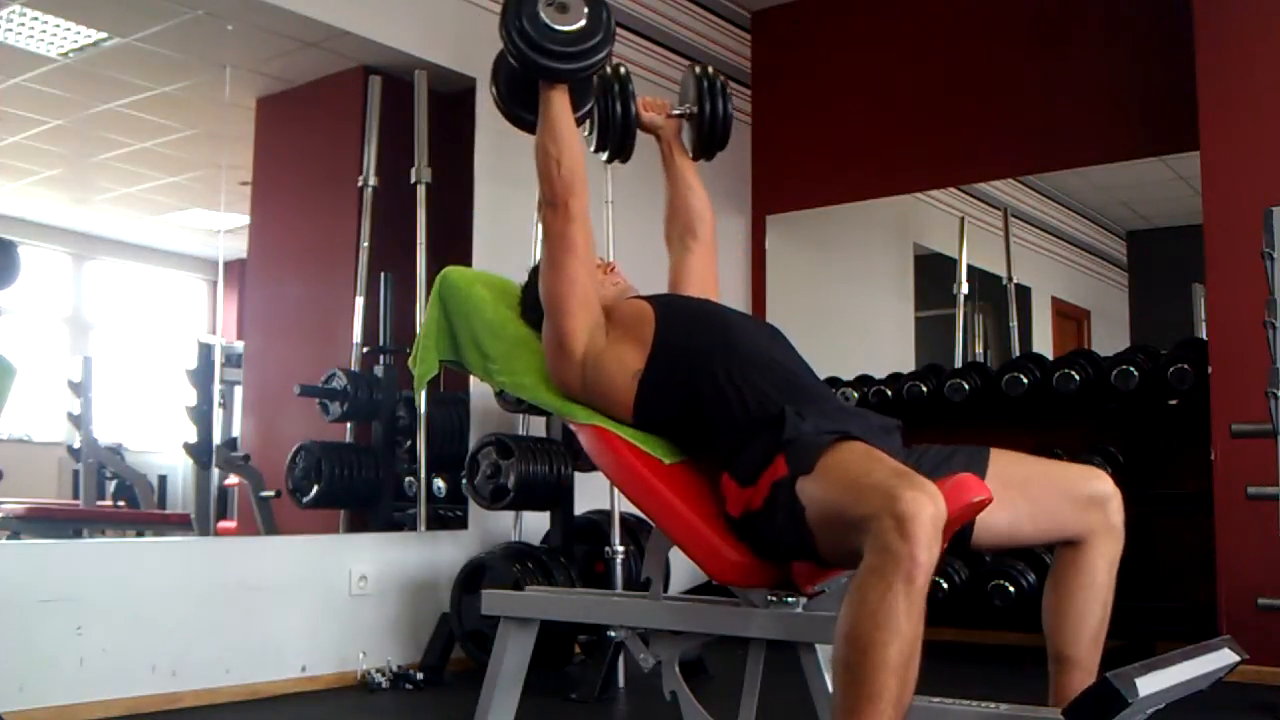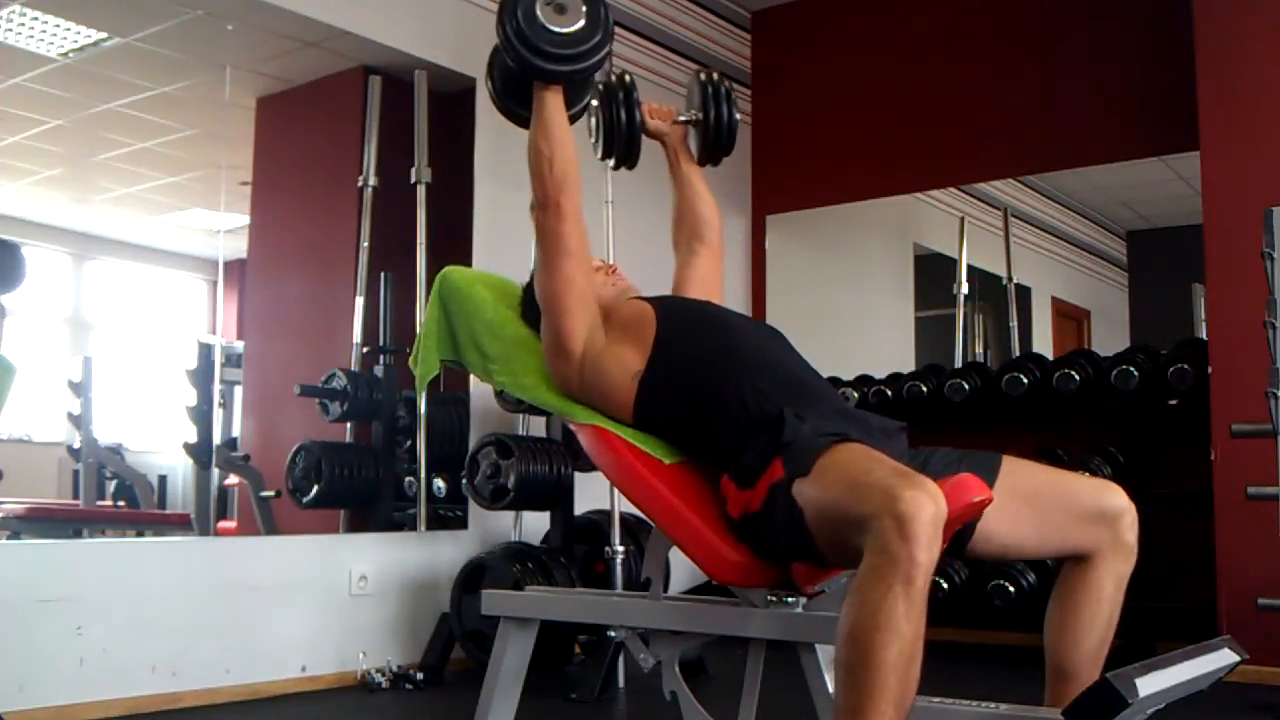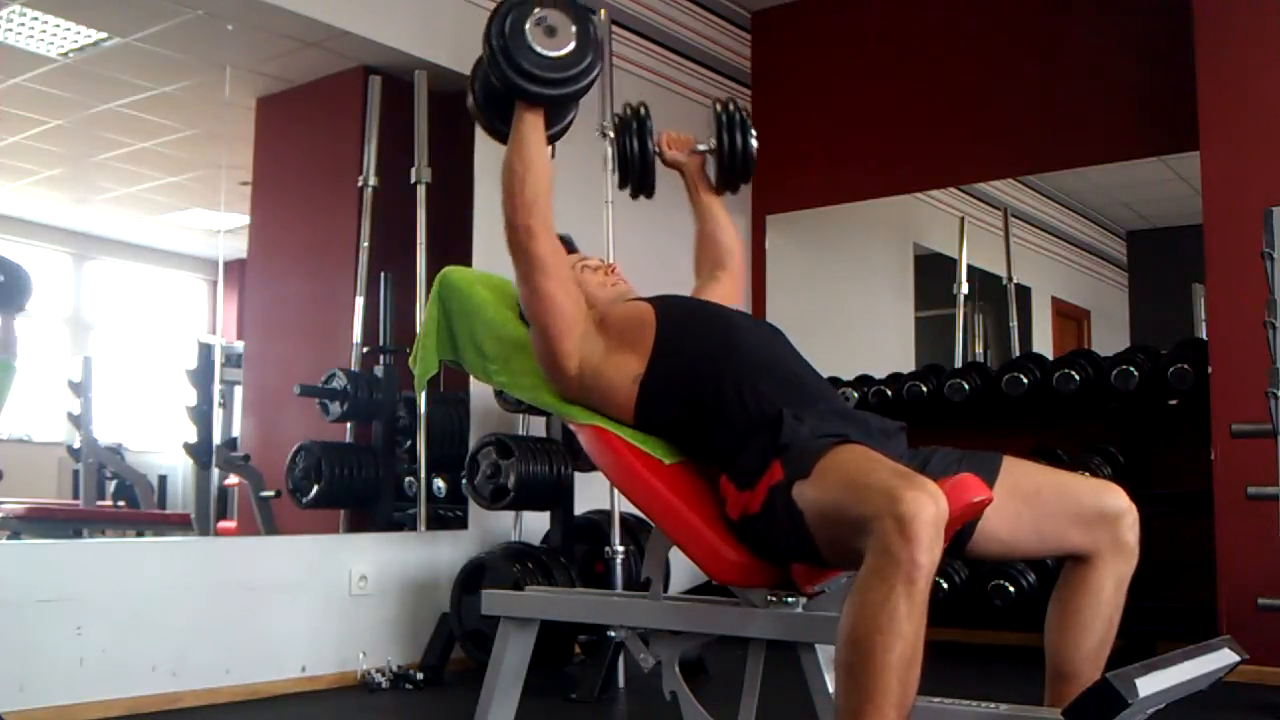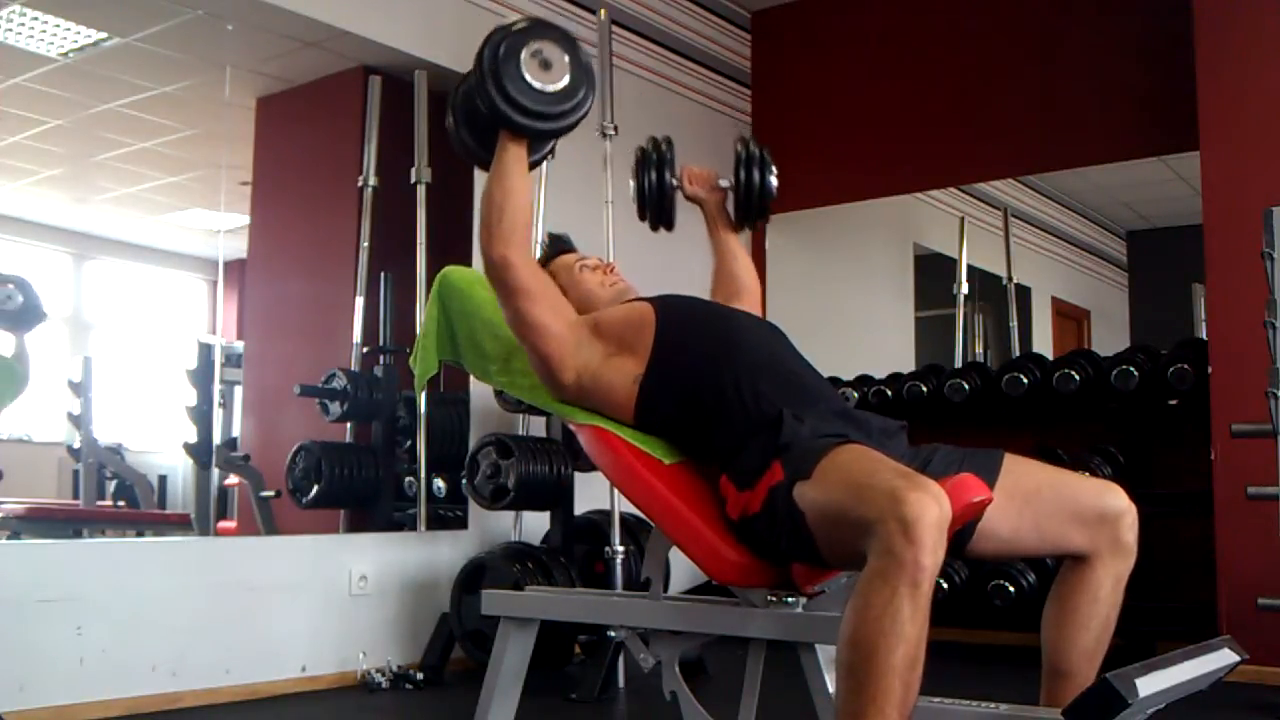
dt=0.3s
person 1, frame 1
left shoulder: (670, 322)
right shoulder: (582, 343)
left elbow: (693, 235)
right elbow: (564, 205)
left wrist: (670, 140)
right wrist: (555, 88)
left hip: (860, 438)
right hip: (780, 461)
left knee: (1095, 501)
right knee: (909, 515)
person 1, frame 2
left shoulder: (675, 320)
right shoulder: (583, 342)
left elbow: (701, 241)
right elbow: (555, 206)
left wrist: (676, 148)
right wrist: (549, 86)
left hip: (867, 441)
right hip: (779, 460)
left knee: (1110, 516)
right knee: (909, 516)
person 1, frame 3
left shoulder: (672, 329)
right shoulder: (580, 347)
left elbow: (723, 265)
right elbow: (530, 229)
left wrist: (694, 176)
right wrist: (531, 110)
left hip: (865, 439)
right hip: (779, 459)
left knee: (1110, 517)
right knee: (911, 515)
person 1, frame 4
left shoulder: (668, 331)
right shoulder: (579, 348)
left elbow: (745, 312)
right elbow: (504, 258)
left wrist: (716, 215)
right wrist: (514, 139)
left hip: (866, 440)
right hip: (781, 460)
left knee: (1109, 515)
right knee: (914, 519)
